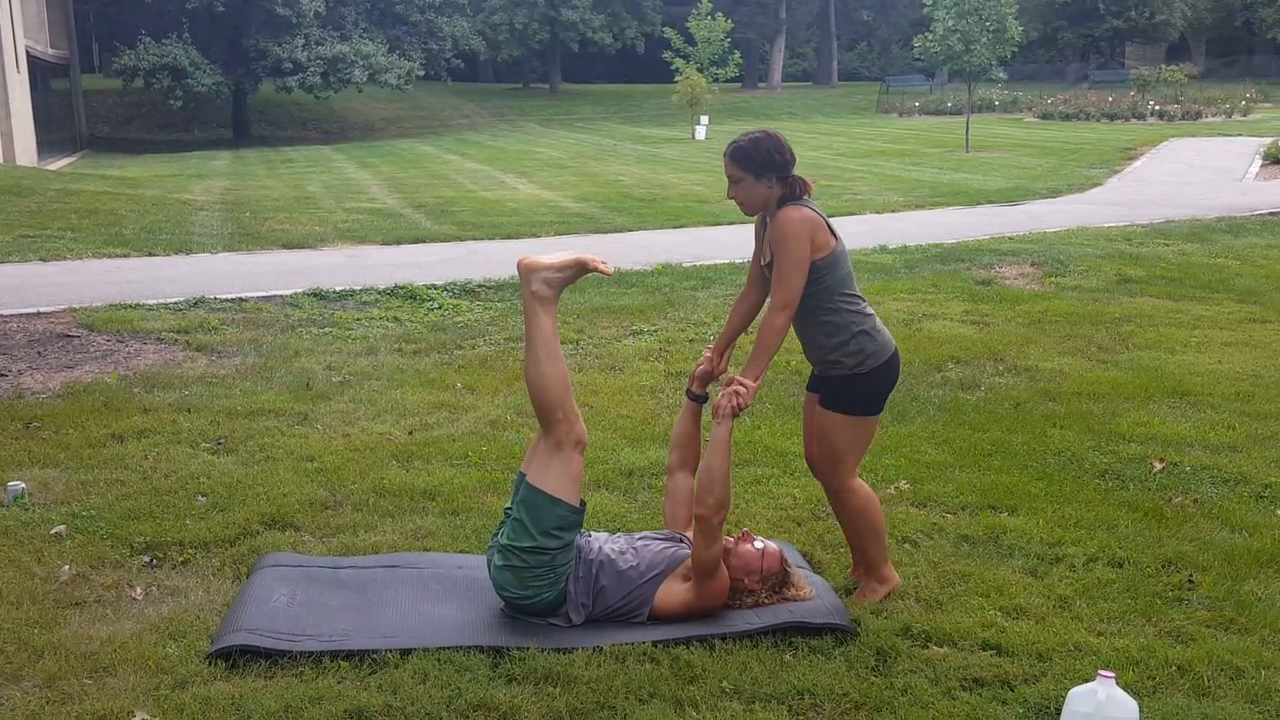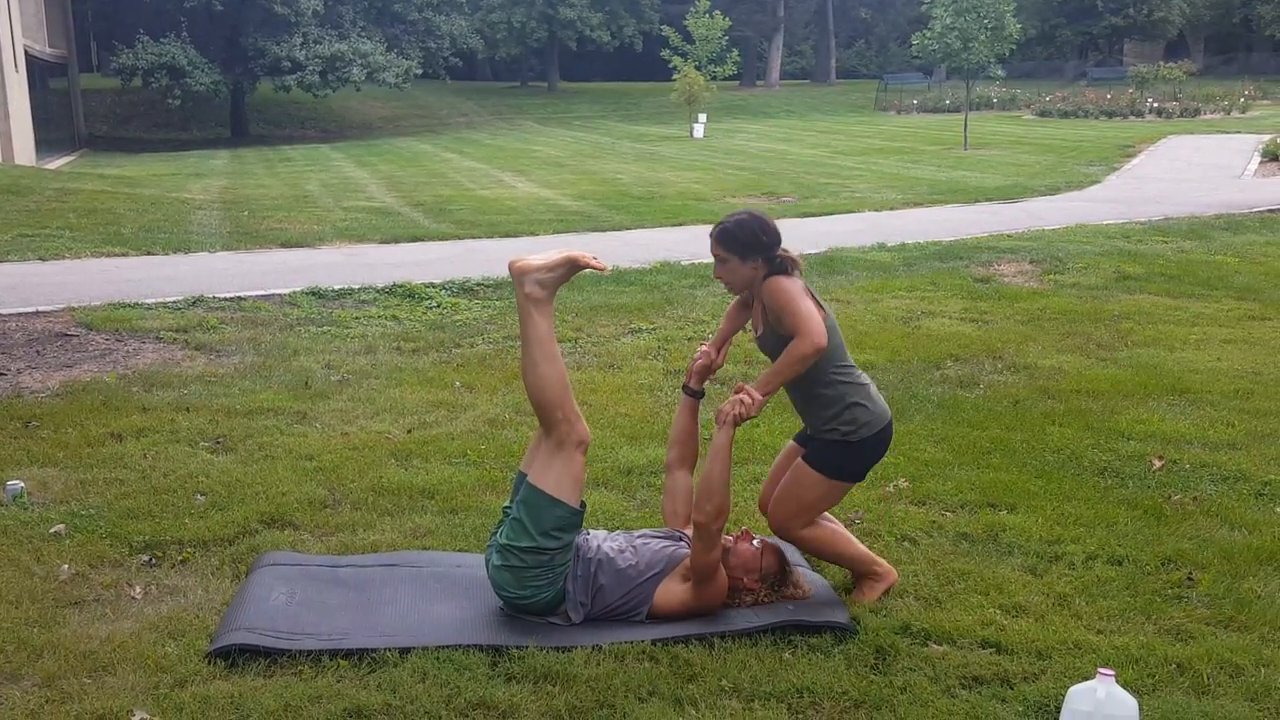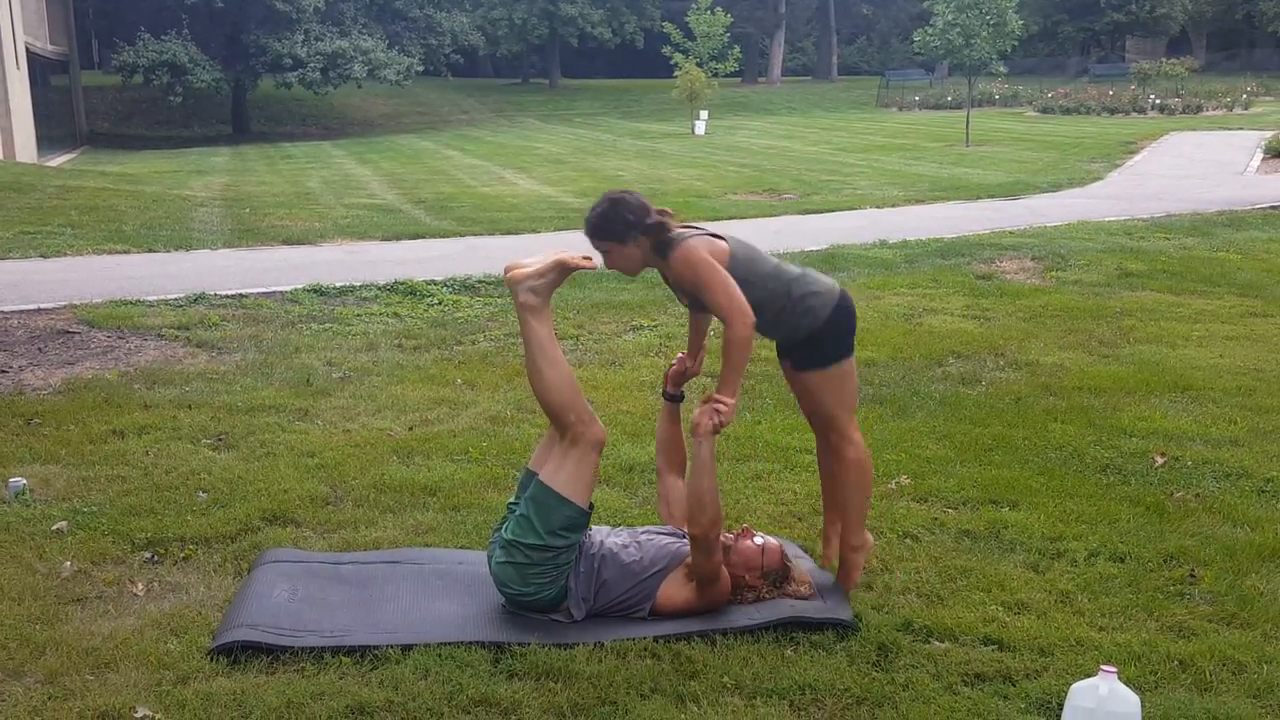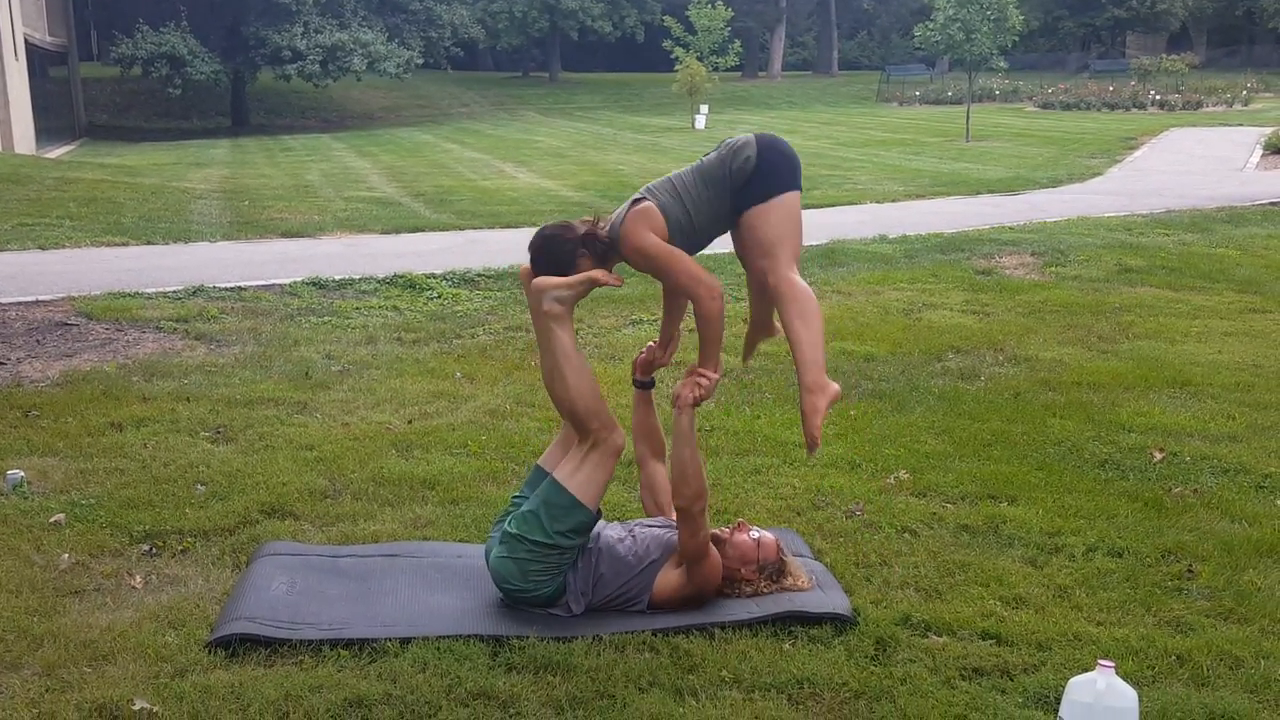
dt=0.3s
person 1, frame 1
left shoulder: (792, 220)
right shoulder: (770, 221)
left elbow: (782, 309)
right elbow: (755, 291)
left wrist: (750, 376)
right wrist: (720, 348)
left hip: (862, 364)
right hip: (835, 363)
left knee: (838, 473)
right knee: (822, 465)
left ankle: (880, 572)
right ankle: (862, 563)
person 1, frame 2
left shoulder: (778, 289)
right shoulder: (759, 290)
left elbow: (813, 341)
right elbow: (740, 307)
left wrist: (758, 391)
right wrist: (716, 347)
left hip: (856, 431)
right hip: (828, 425)
left knee: (785, 521)
right knee: (772, 505)
left ankle: (876, 572)
right ankle: (864, 565)
person 1, frame 3
left shoulder: (683, 256)
right shoulder: (670, 247)
left elbow: (741, 320)
right elbow: (701, 304)
left wrist: (727, 394)
right wrist: (693, 355)
left hip: (820, 318)
right hip: (799, 324)
left knee: (836, 430)
right knee: (824, 426)
left ankle: (856, 543)
right ankle: (836, 525)
person 1, frame 4
left shoulder: (630, 242)
right shoulder: (619, 237)
left elbow: (707, 292)
right elbow: (677, 276)
left wrist: (709, 367)
right wrist: (668, 340)
left hip: (760, 165)
right hip: (750, 169)
left knee: (775, 276)
right knee: (760, 272)
left ankle: (816, 385)
right ankle: (762, 324)
person 2, frame 1
left shoulder: (711, 590)
right shoulder: (689, 549)
left elbow: (709, 513)
right elbow: (680, 468)
left wrist: (723, 424)
right wrist: (696, 392)
left hip: (535, 580)
right hip: (520, 559)
left knee: (565, 433)
right knee: (559, 430)
left ankle: (541, 290)
right ankle: (542, 285)
person 2, frame 2
left shoulder: (710, 591)
right shoulder: (686, 546)
left elbow: (707, 519)
right elbow: (679, 465)
left wrist: (725, 432)
right wrist: (693, 387)
left hip: (534, 579)
right hip: (519, 559)
left knee: (568, 434)
right knee: (560, 428)
left ankle: (536, 291)
right ankle: (534, 287)
person 2, frame 3
left shoulder: (713, 589)
right shoulder: (684, 542)
left elbow: (704, 531)
right elbow: (669, 470)
left wrist: (703, 439)
right wrist: (672, 392)
left hip: (532, 576)
right hip: (518, 552)
left knee: (584, 432)
right knee: (571, 426)
left ankle: (532, 297)
right ankle: (531, 293)
person 2, frame 4
left shoulder: (705, 575)
right shoulder: (681, 537)
left elbow: (690, 503)
right elbow: (650, 456)
left wrist: (684, 414)
right wrist: (643, 381)
left hip: (528, 568)
right hip: (513, 545)
left knee: (604, 438)
right knee: (583, 428)
left ankle: (554, 310)
right ankle: (545, 304)
